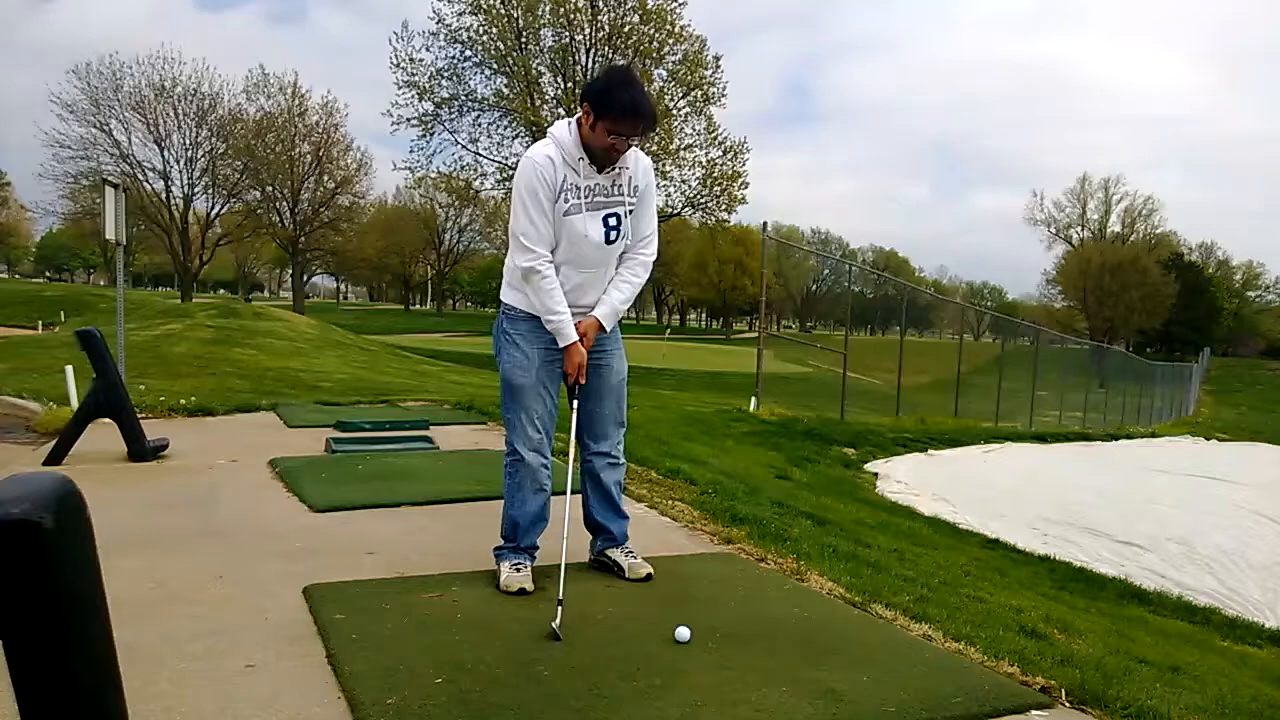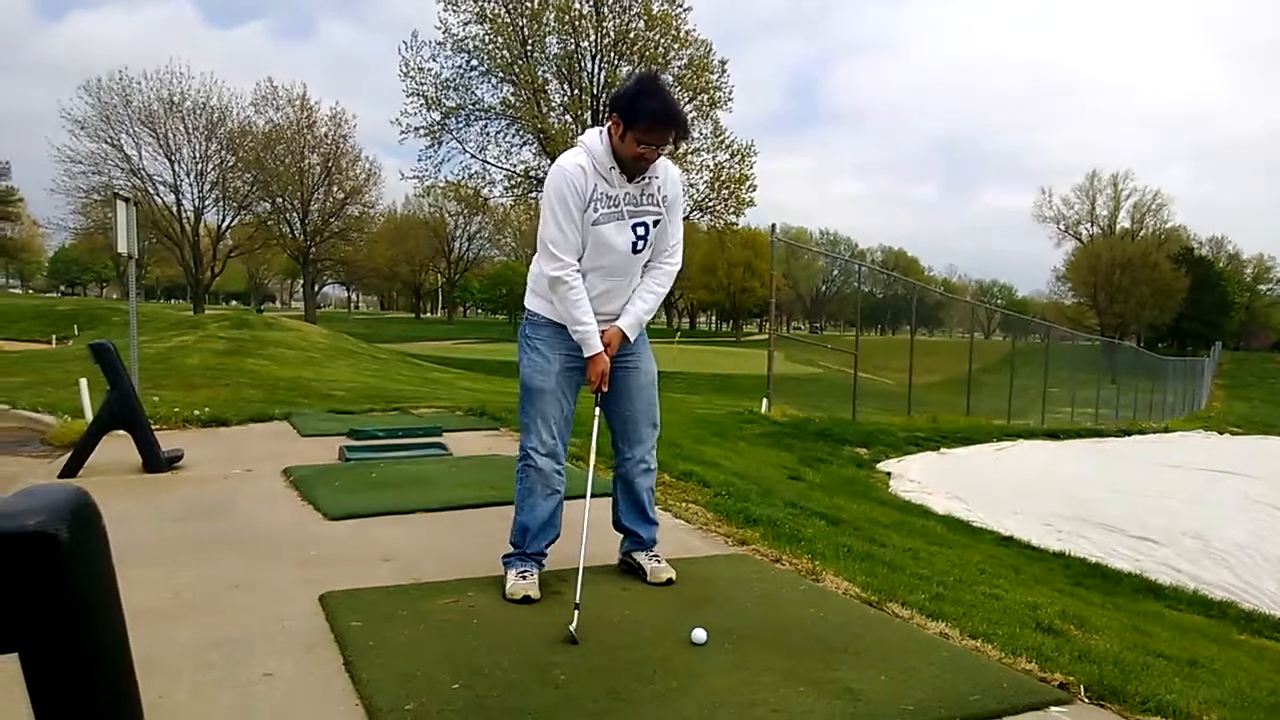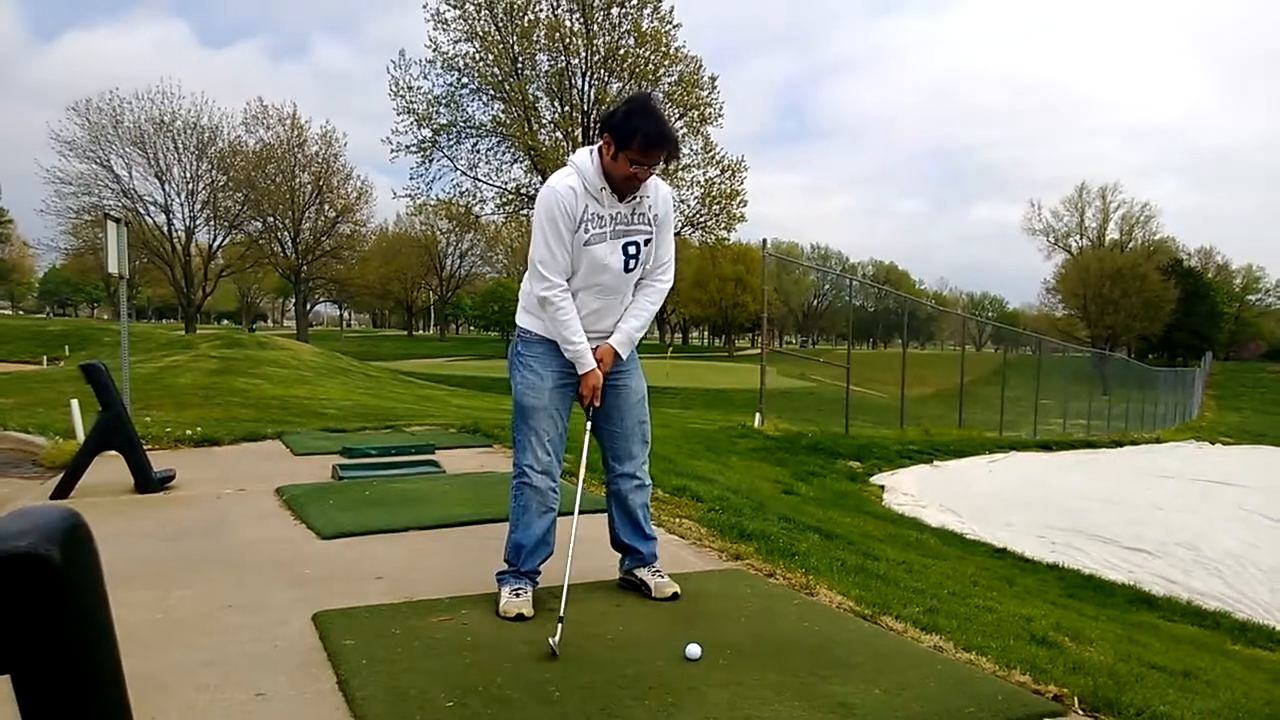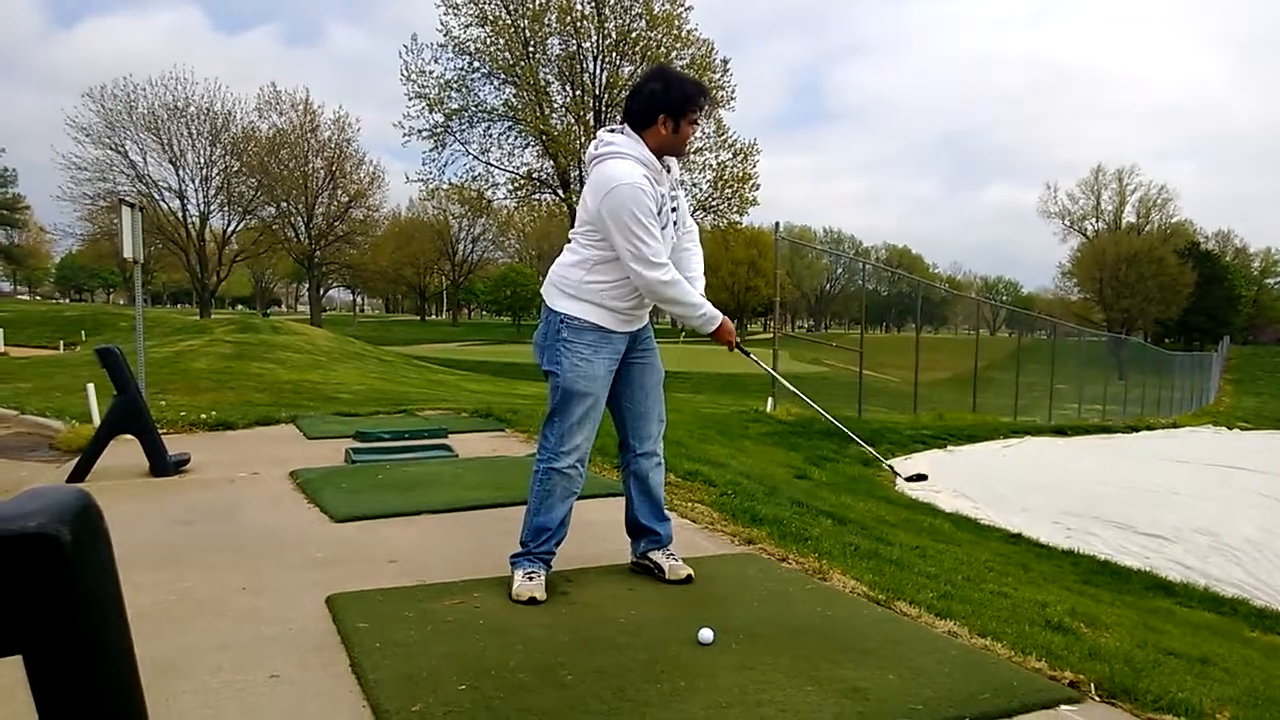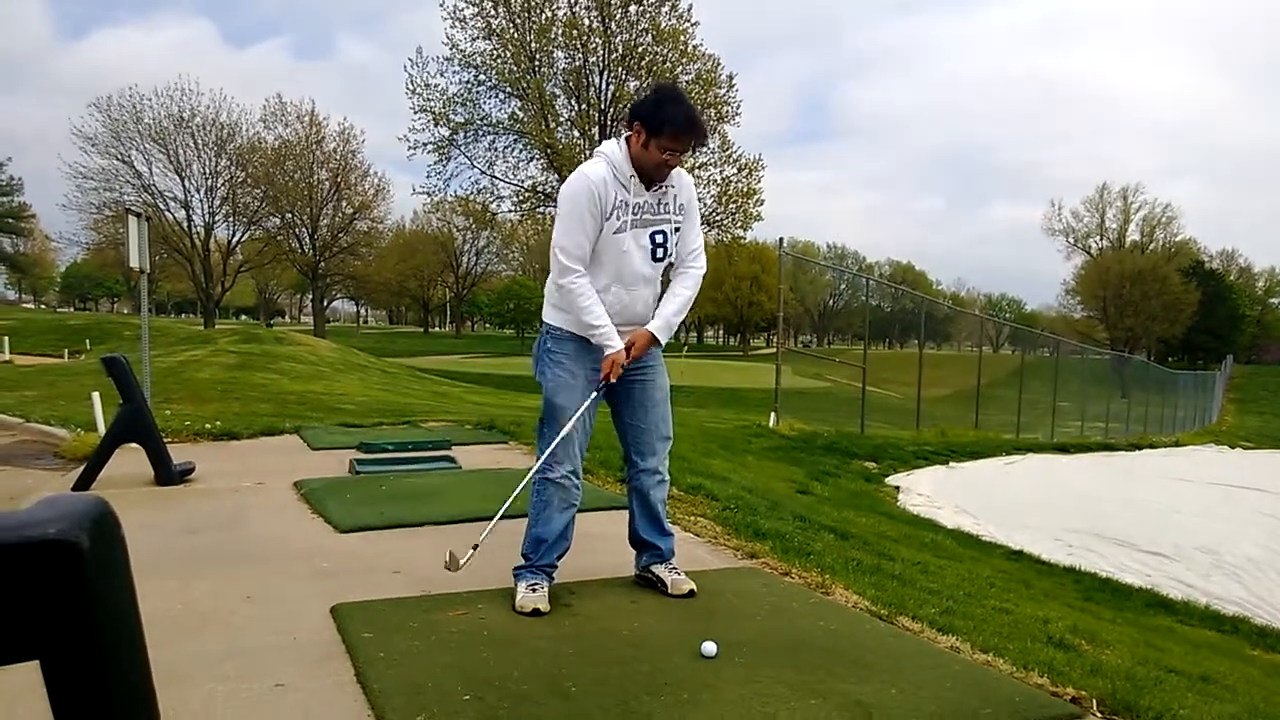
dt=1s
person 1, frame 1
left shoulder: (640, 169)
right shoulder: (542, 162)
left elbow: (640, 254)
right elbow: (532, 260)
left wrist: (598, 319)
right wrist: (566, 338)
left hip: (600, 322)
right hip: (534, 319)
left knee: (607, 444)
right knee: (530, 446)
left ankle: (611, 542)
right ankle: (516, 551)
person 1, frame 2
left shoulder: (669, 179)
right shoulder: (572, 171)
left elbow: (666, 262)
right elbow: (561, 269)
left wrist: (622, 330)
right wrist: (592, 346)
left hip: (626, 329)
right hip: (557, 326)
left knee: (638, 447)
right knee: (543, 450)
left ankle: (639, 544)
right ankle: (524, 558)
person 1, frame 3
left shoulder: (658, 197)
right shoulder: (562, 192)
left elbow: (657, 280)
right elbow: (549, 287)
left wrist: (614, 347)
right wrist: (583, 362)
left hip: (616, 346)
right hip: (548, 343)
left knee: (631, 463)
right knee: (537, 468)
left ankle: (639, 562)
right ankle: (519, 576)
person 1, frame 4
left shoulder: (663, 165)
right shoulder: (624, 181)
left elbow: (684, 232)
right elbow: (654, 274)
left wrist: (699, 292)
right wrist: (710, 320)
left hip: (632, 323)
right hip: (582, 323)
left knee: (646, 442)
right knee: (566, 450)
left ankle: (651, 544)
right ankle: (533, 559)
person 1, frame 5
left shoulder: (681, 188)
right shoulder: (591, 181)
left elbow: (690, 267)
right elbow: (568, 273)
left wrist: (654, 331)
right wrist: (607, 343)
left hip: (642, 340)
right hip: (576, 339)
left knee: (651, 456)
right knee: (561, 462)
left ankle: (654, 557)
right ankle: (535, 571)
